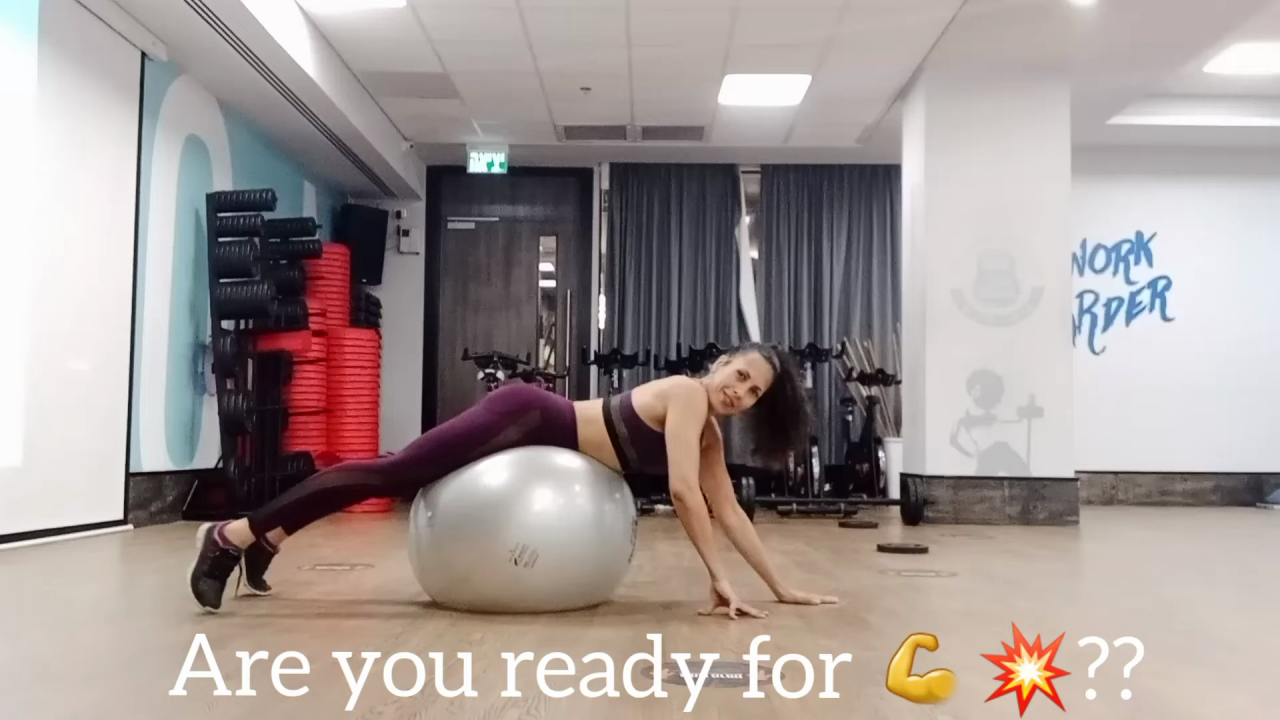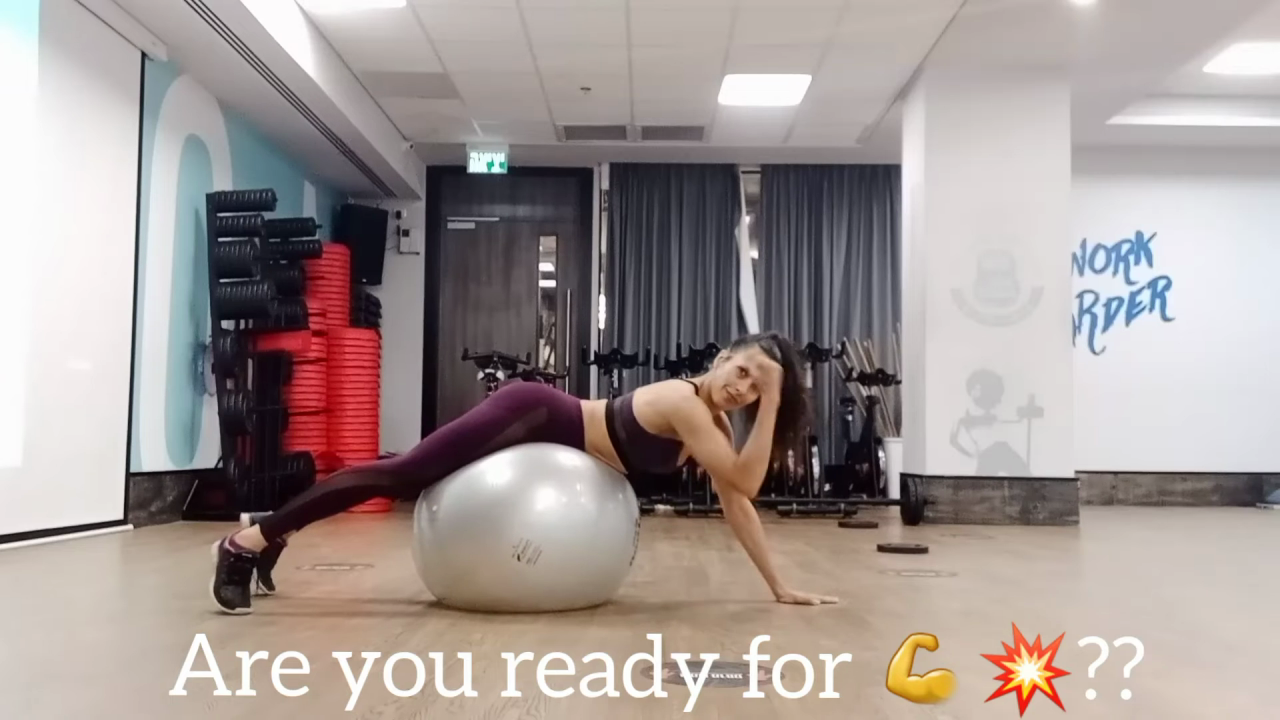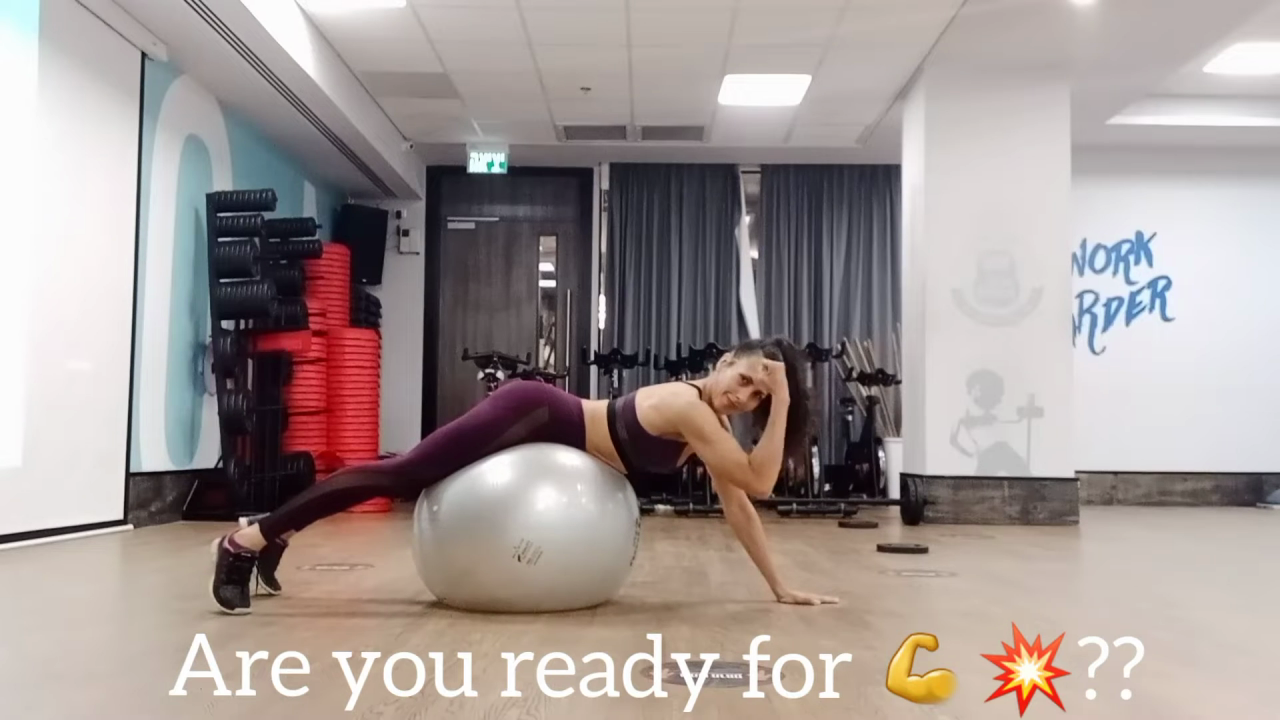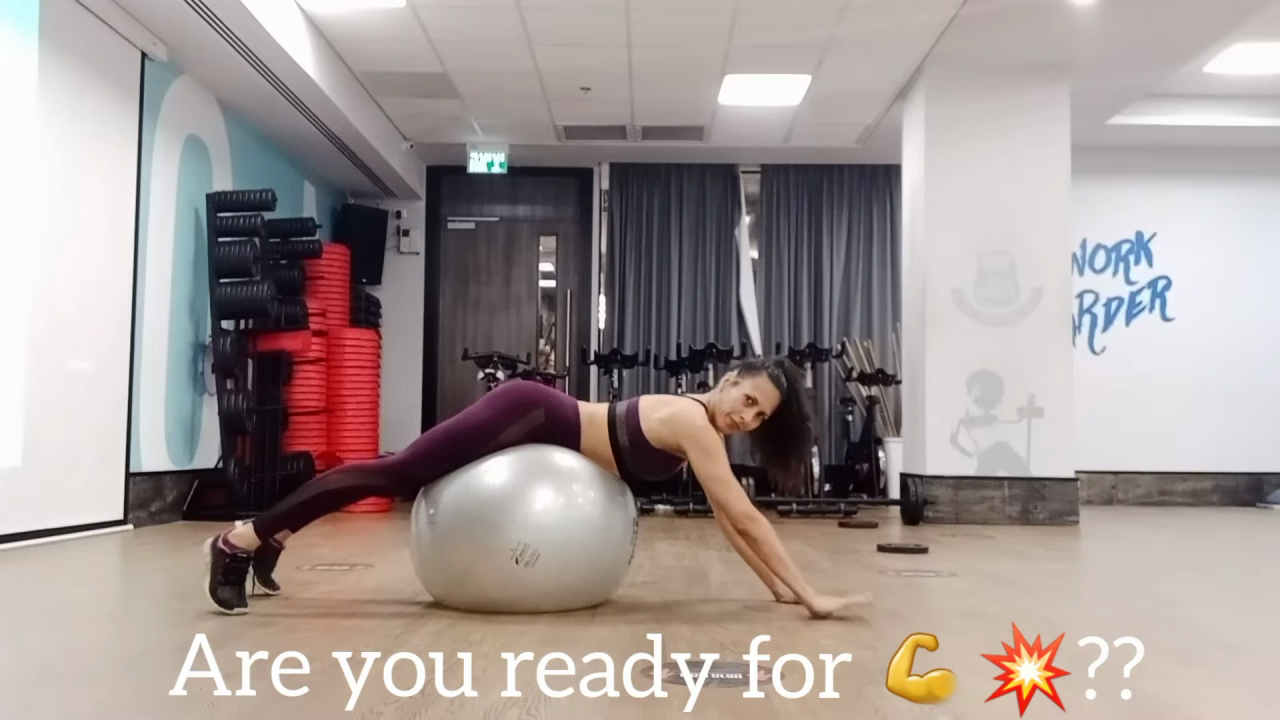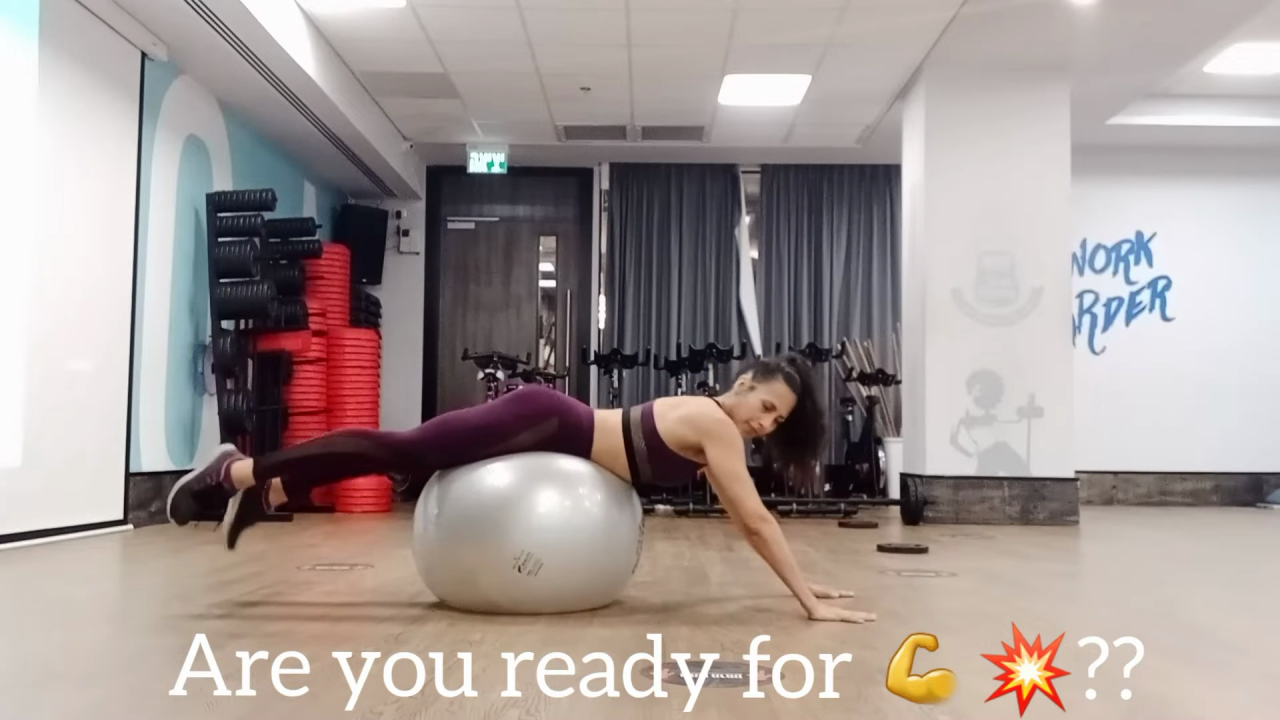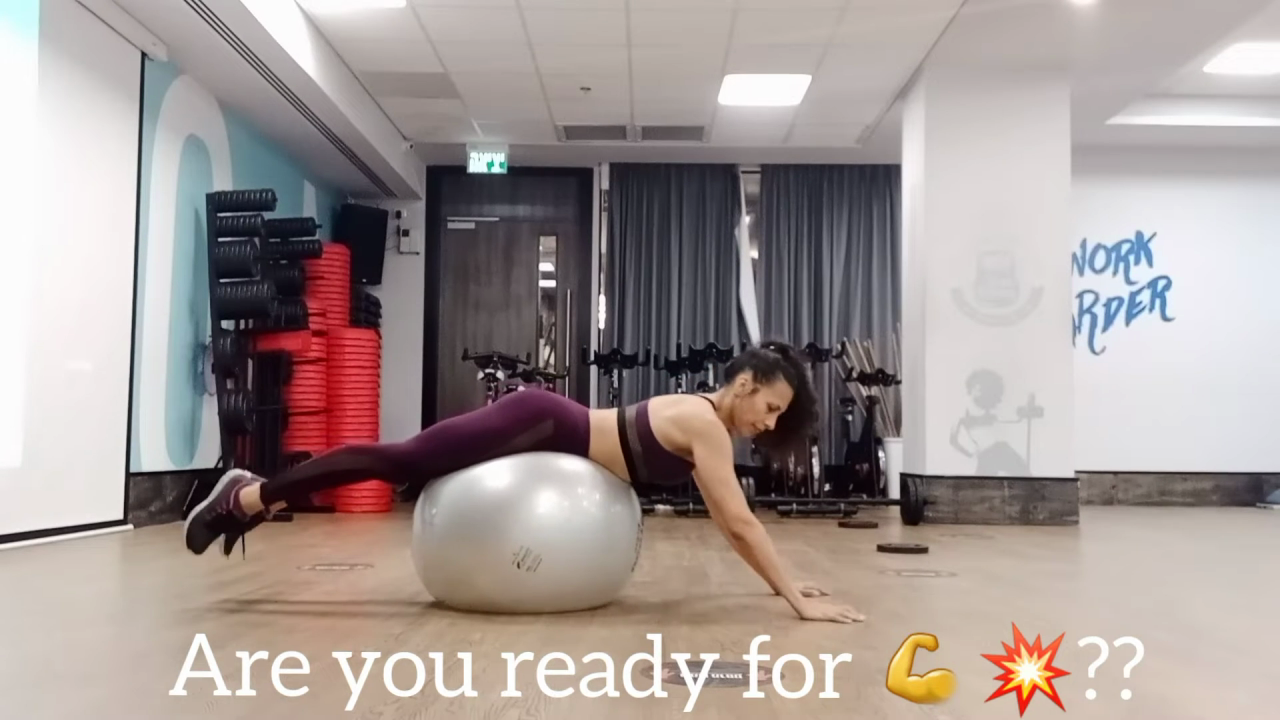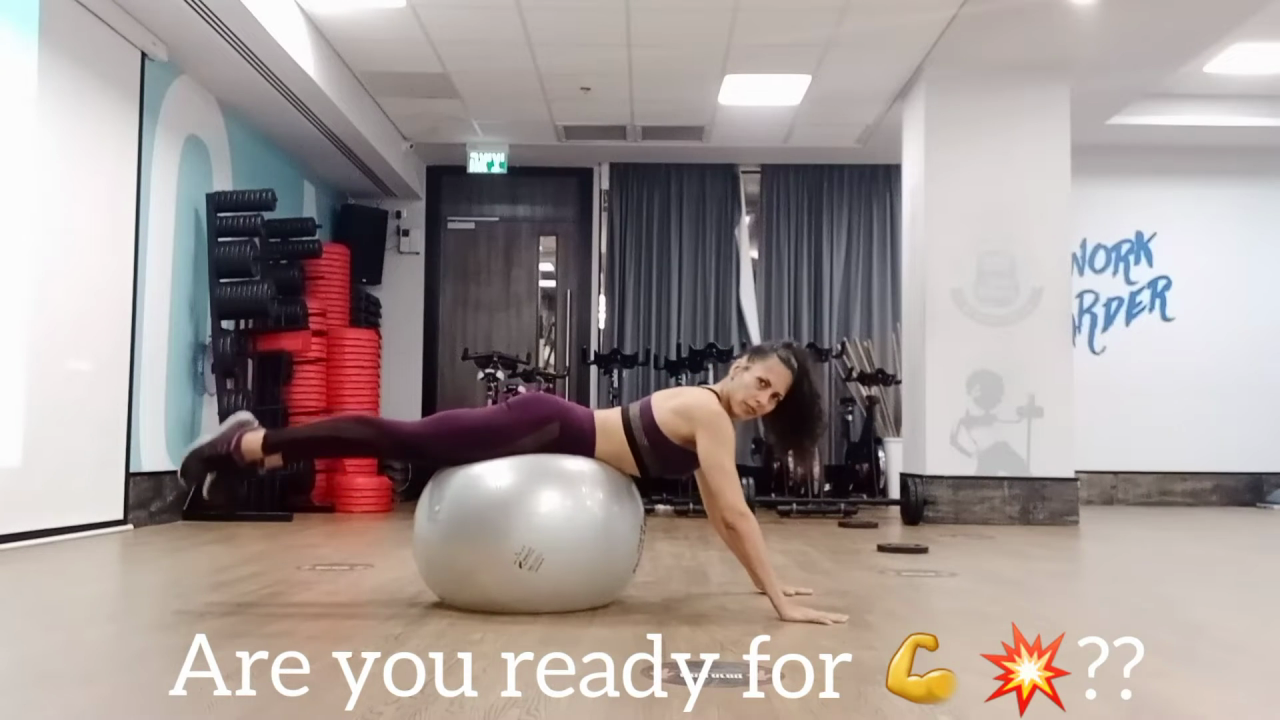
dt=0.7s
person 1, frame 1
left shoulder: (709, 432)
right shoulder: (686, 394)
left elbow: (727, 511)
right elbow: (682, 492)
left wrist: (781, 587)
right wrist: (719, 580)
left hip: (539, 442)
right hip: (525, 419)
left knee: (402, 478)
right knee: (389, 475)
left ankle: (268, 537)
right ankle: (232, 534)
person 1, frame 2
left shoulder: (714, 418)
right shoulder: (686, 403)
left elbow: (736, 504)
right elbow: (745, 483)
left wrist: (779, 587)
right wrist: (768, 410)
left hip: (546, 433)
right hip: (530, 417)
left knee: (412, 478)
right knee: (399, 477)
left ankle: (272, 531)
right ankle: (248, 541)
person 1, frame 3
left shoulder: (711, 418)
right shoulder: (689, 406)
left elbow: (736, 503)
right elbow: (759, 482)
left wrist: (780, 587)
right wrist: (784, 404)
left hip: (544, 429)
right hip: (531, 416)
left knee: (410, 477)
right knee: (400, 474)
left ankle: (273, 533)
right ankle: (249, 539)
person 1, frame 4
left shoulder: (705, 427)
right shoulder: (694, 422)
left elbow: (728, 521)
right elbow: (745, 517)
left wrist: (777, 587)
right wrist: (808, 596)
left hip: (540, 429)
right hip: (528, 416)
left knee: (407, 475)
right knee: (397, 474)
left ankle: (271, 535)
right ankle: (240, 540)
person 1, frame 5
left shoulder: (714, 429)
right shoulder: (713, 422)
left elbow: (742, 520)
right elbow: (757, 520)
left wrist: (801, 580)
right wrist: (812, 603)
left hip: (548, 433)
right hip: (544, 425)
left knee: (407, 460)
right knee: (401, 450)
left ankle: (268, 492)
right ankle: (239, 469)
person 1, frame 6
left shoulder: (704, 421)
right shoulder: (704, 423)
left elbow: (728, 520)
right elbow: (739, 522)
left wrist: (784, 582)
right wrist: (796, 599)
left hip: (546, 431)
right hip: (537, 426)
left knee: (404, 466)
right knee: (399, 463)
left ankle: (255, 494)
right ankle: (245, 499)
person 1, frame 7
left shoulder: (711, 418)
right shoulder: (709, 411)
left elbow: (717, 513)
right elbow: (737, 514)
left wrist: (765, 581)
right wrist: (781, 601)
left hip: (553, 434)
right hip: (544, 429)
left knee: (405, 445)
right knee: (402, 441)
left ankle: (255, 444)
right ankle: (245, 445)
